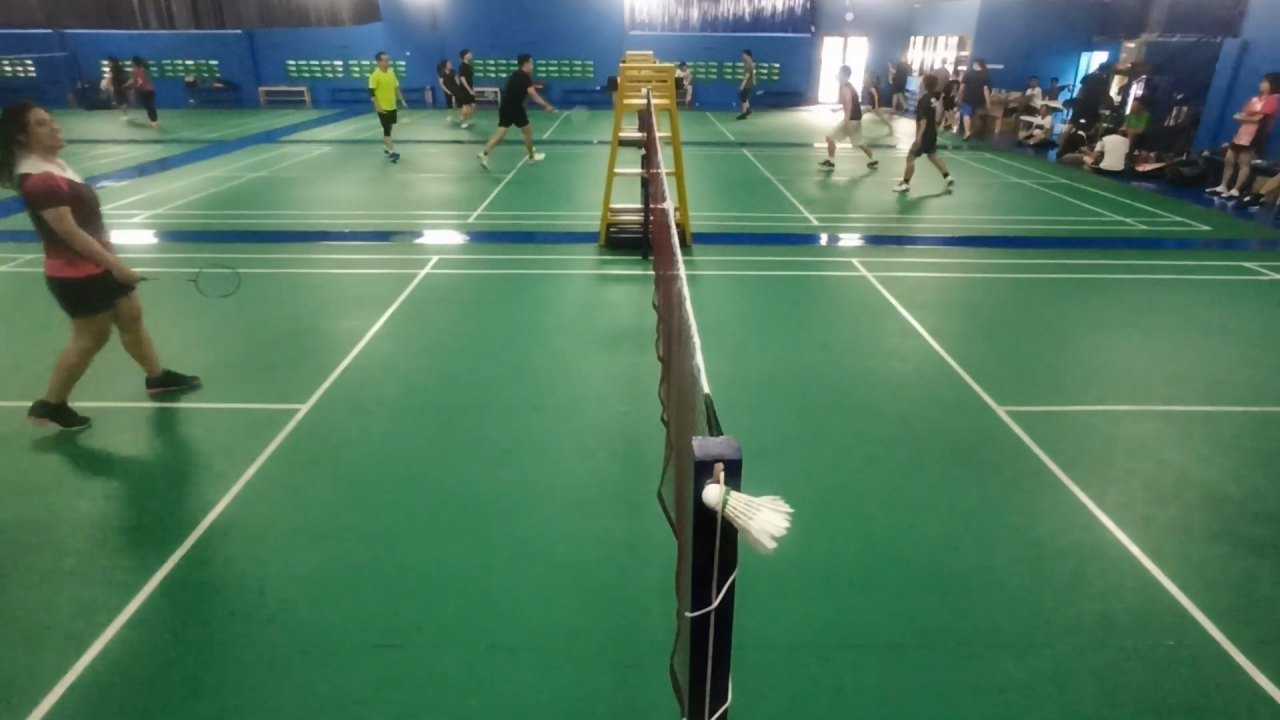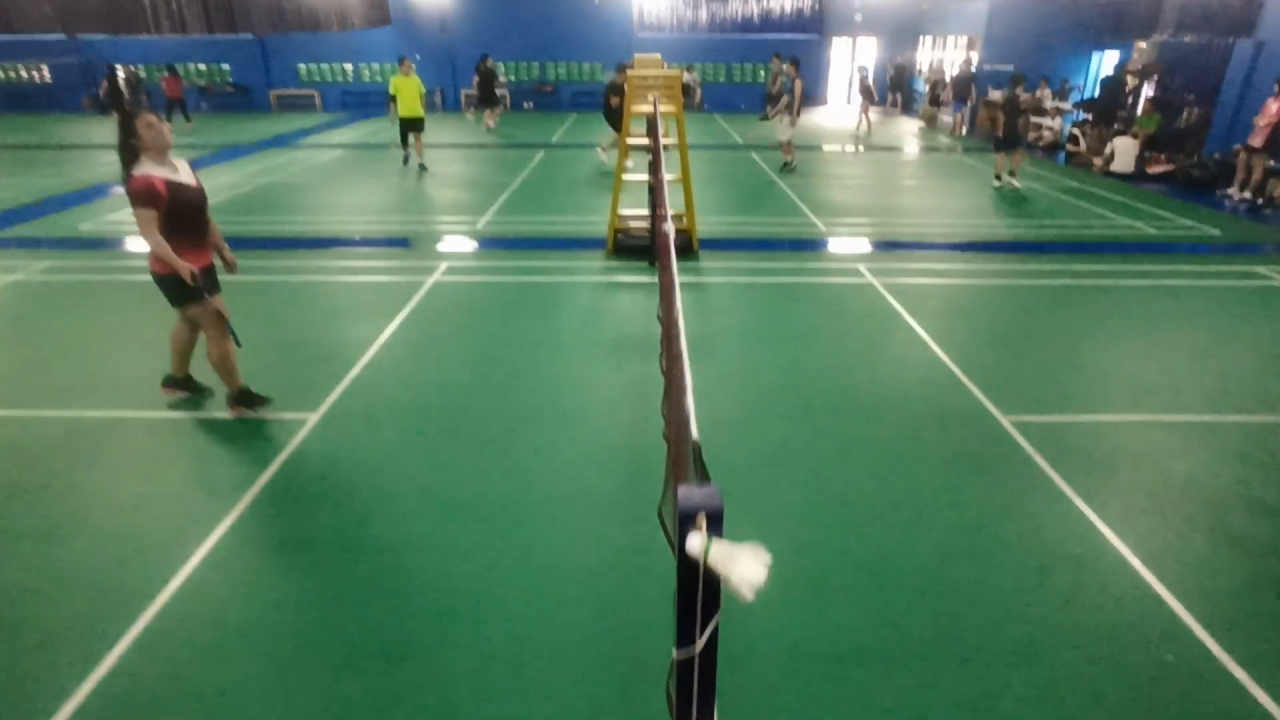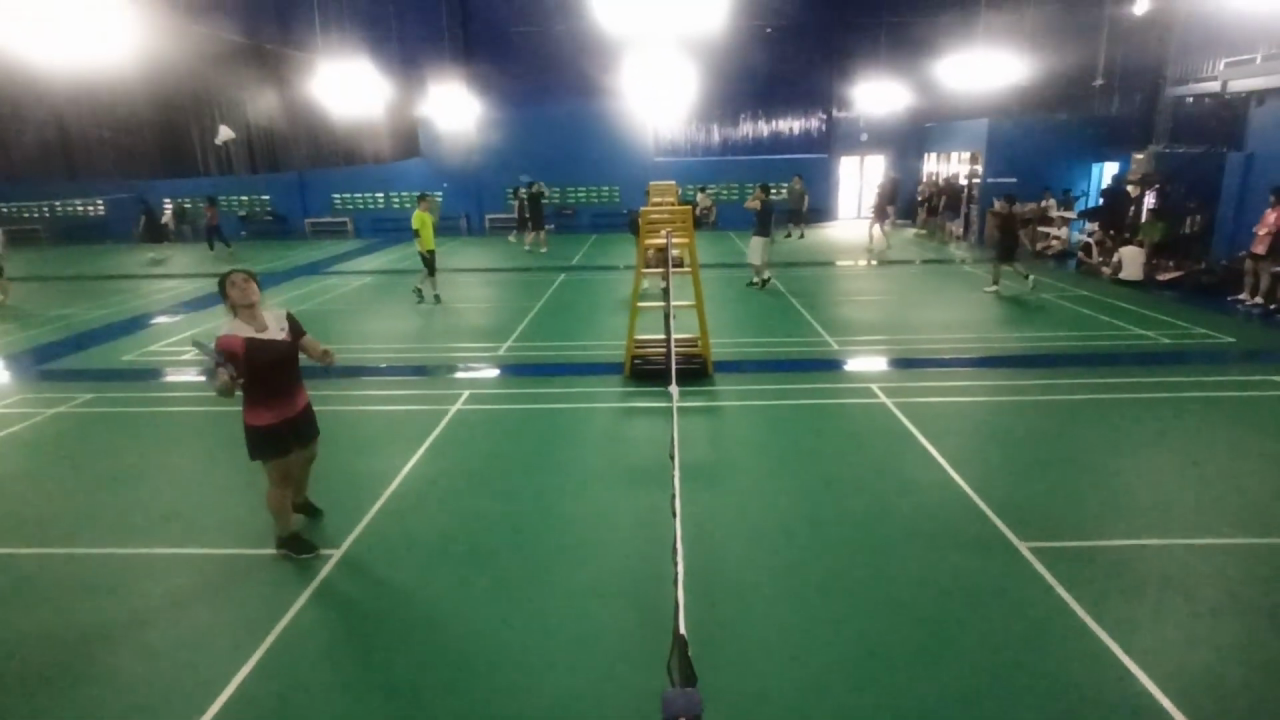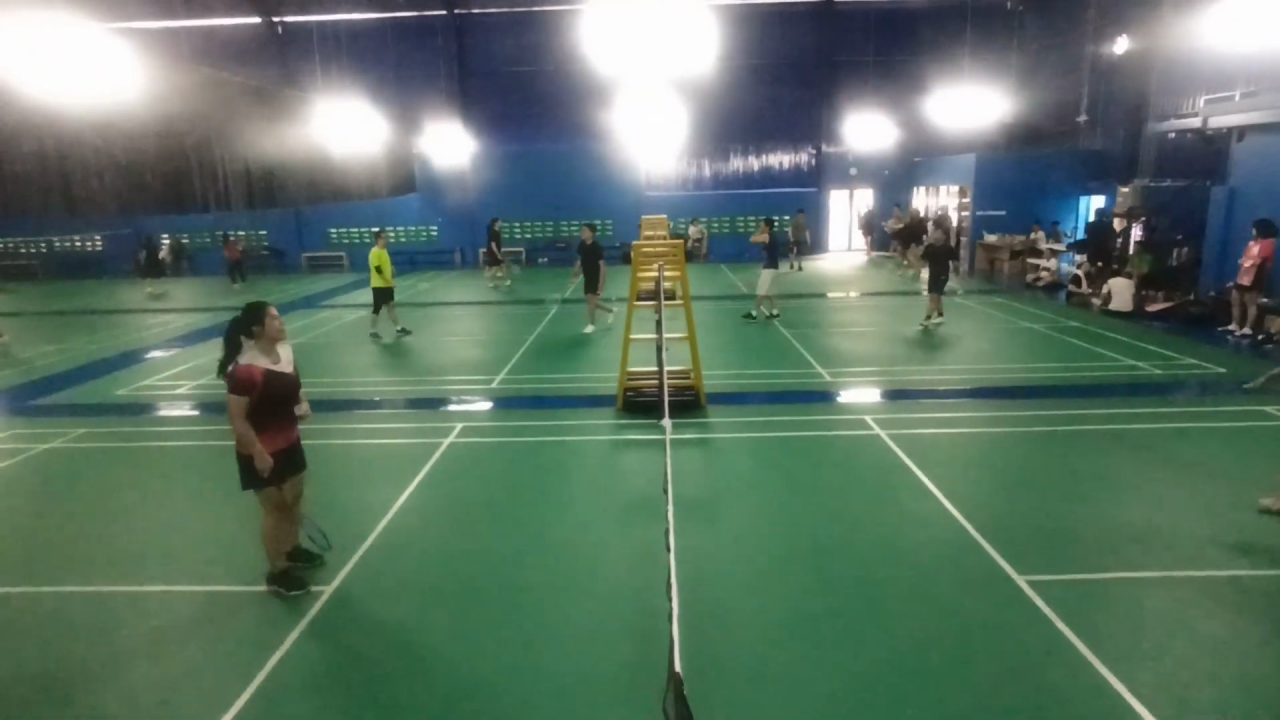
dt=1s
person 1, frame 1
left shoulder: (56, 164)
right shoulder: (40, 182)
right elbow: (70, 232)
left wrist: (110, 257)
right wrist: (115, 264)
left hip: (96, 266)
right hip: (76, 275)
left knee: (132, 317)
right knee: (92, 337)
left ankle: (158, 376)
right ankle: (51, 405)
person 1, frame 2
left shoulder: (183, 165)
right shoulder: (142, 181)
left elbow: (204, 213)
right elbow: (150, 232)
left wrist: (223, 248)
right wrist: (178, 264)
left hip: (200, 260)
right hip: (176, 270)
left knee: (191, 319)
right knee: (217, 325)
left ankle: (177, 377)
right ankle: (238, 394)
person 1, frame 3
left shoulder: (283, 318)
right shoulder: (228, 339)
left elbow: (312, 348)
right elbow: (223, 389)
left wrist: (324, 355)
right wrist: (226, 383)
left hip: (299, 408)
right hip: (264, 422)
left knee: (306, 458)
right knee: (280, 478)
left ankle: (299, 500)
right ankle: (286, 537)
person 1, frame 4
left shoulder: (287, 352)
right shoulder: (245, 370)
right elbow: (236, 418)
left wrist: (303, 404)
right wrist: (259, 454)
left hip: (289, 442)
right hip: (261, 453)
left knee: (294, 498)
right knee: (276, 509)
left ankle: (291, 549)
right ankle: (278, 573)
